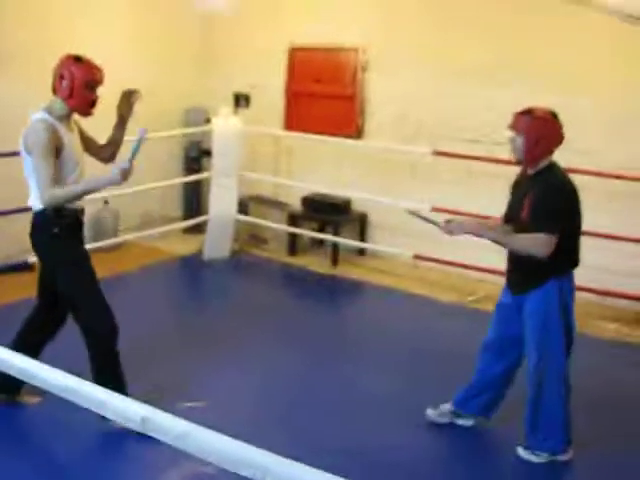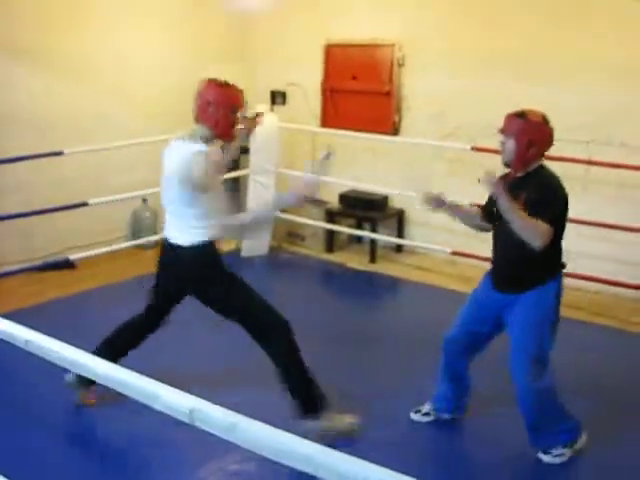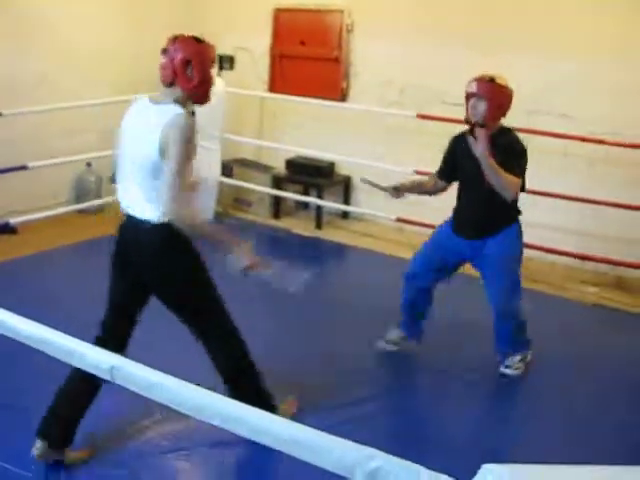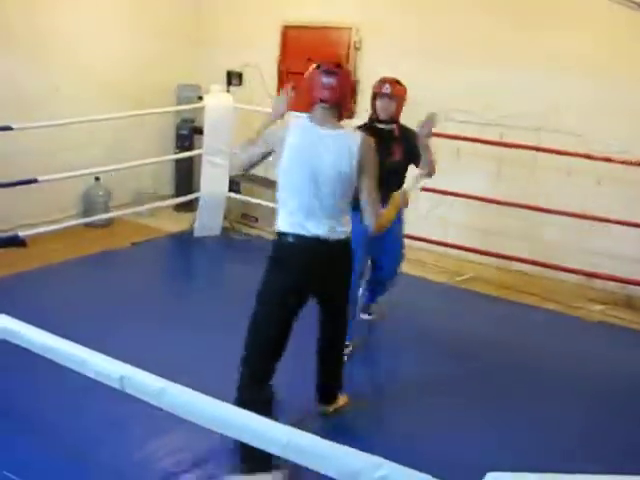
dt=1s
person 1, frame 1
left shoulder: (69, 124)
right shoulder: (42, 129)
left elbow: (104, 154)
right elbow: (50, 195)
left wrist: (122, 119)
right wrist: (103, 181)
left hip: (65, 228)
right hip: (54, 230)
left knee: (51, 309)
right knee: (99, 320)
person 1, frame 2
left shoulder: (179, 145)
right shoulder: (200, 160)
right elbow: (223, 225)
left wrist: (240, 139)
right wrist: (282, 202)
left hip: (172, 255)
right hip: (197, 262)
left knee: (151, 317)
right knee: (273, 328)
left ankle: (85, 375)
right ankle: (316, 413)
person 1, frame 3
left shoulder: (138, 108)
right shoulder: (178, 124)
right elbow: (174, 211)
right wrist: (233, 243)
left hip: (128, 236)
right hip: (160, 243)
left knee: (111, 338)
right knee: (219, 331)
left ankle: (52, 438)
right ankle: (262, 407)
person 1, frame 4
left shoulder: (286, 130)
right shoulder: (361, 146)
left elbow: (241, 161)
right elbow: (375, 225)
right wrist: (397, 203)
left hip: (289, 255)
right hip: (336, 259)
left knee: (257, 360)
right knee: (333, 328)
right ankle: (329, 396)
person 2, frame 1
left shoulder: (556, 187)
right shoulder: (524, 180)
left elbow: (542, 246)
left wrist: (485, 231)
right wrist: (467, 227)
left hip: (548, 288)
right hip: (518, 284)
left knee: (545, 364)
right knee: (498, 349)
left ankle: (552, 443)
right ankle: (469, 408)
person 2, frame 2
left shoulder: (547, 188)
right shoulder: (507, 182)
left elbow: (538, 240)
right elbow: (485, 221)
left wrist: (502, 198)
right wrist: (447, 205)
left hip: (536, 291)
right hip: (497, 282)
left knee: (526, 370)
right knee: (458, 342)
left ankle: (564, 437)
right ankle: (446, 404)
person 2, frame 3
left shoulder: (510, 144)
right shoulder: (461, 142)
left elbow: (510, 191)
right elbow: (440, 182)
left wrist: (485, 158)
right wrist: (410, 186)
left hip: (499, 235)
right hip: (458, 229)
left knee: (504, 299)
right knee: (418, 274)
left ankle: (516, 350)
right ankle: (408, 330)
person 2, frame 4
left shoulder: (409, 138)
right shoulder: (360, 134)
left elbow: (428, 171)
left wrist: (423, 141)
right hip: (360, 213)
left knee: (388, 270)
right knee: (353, 271)
left ankle: (367, 298)
